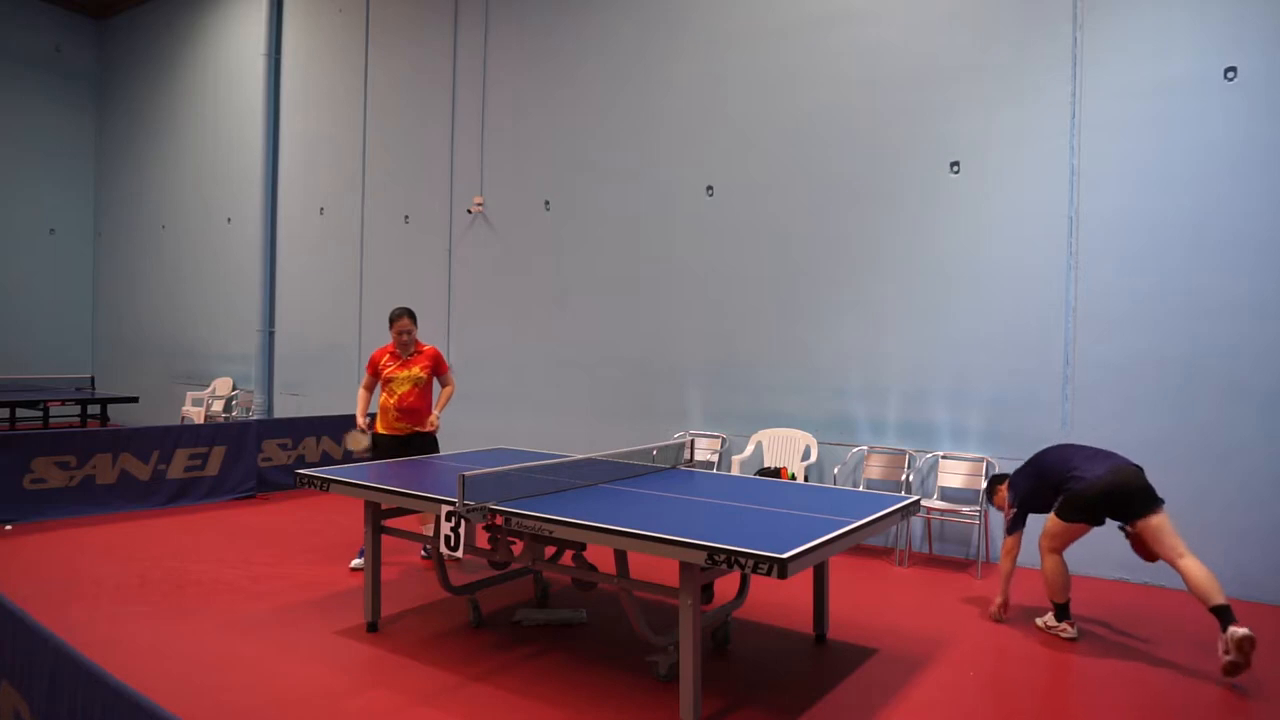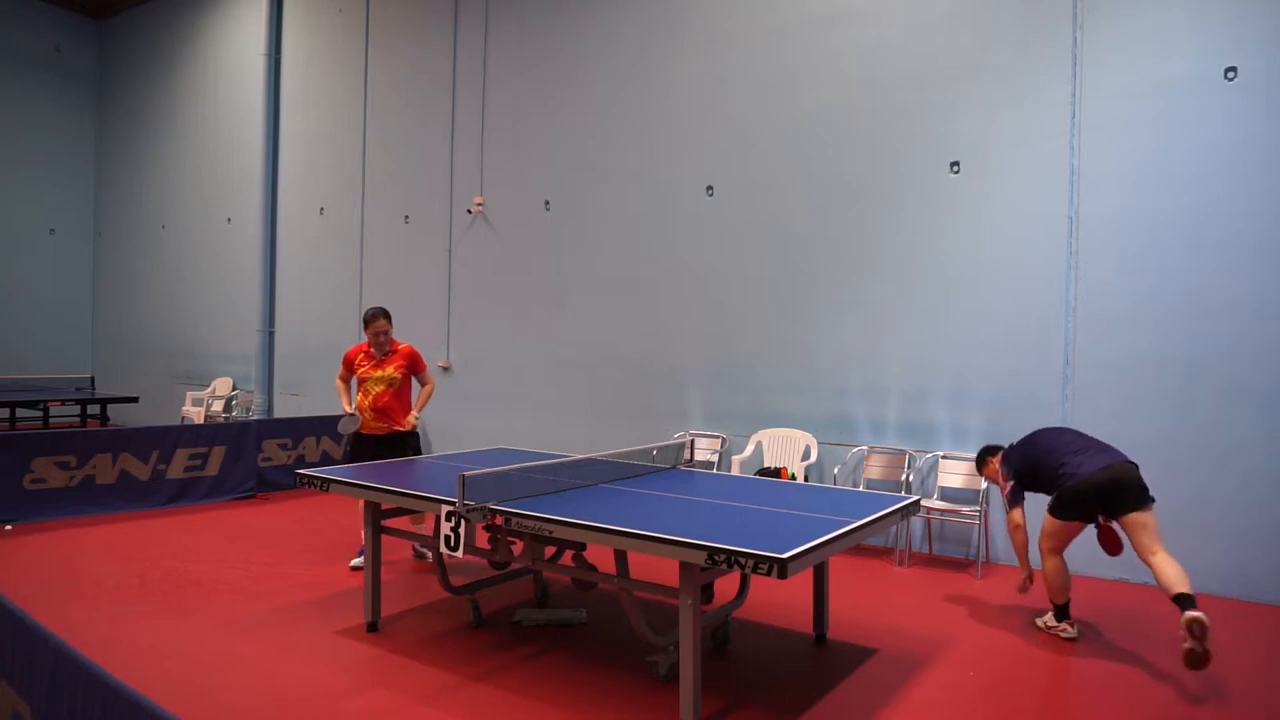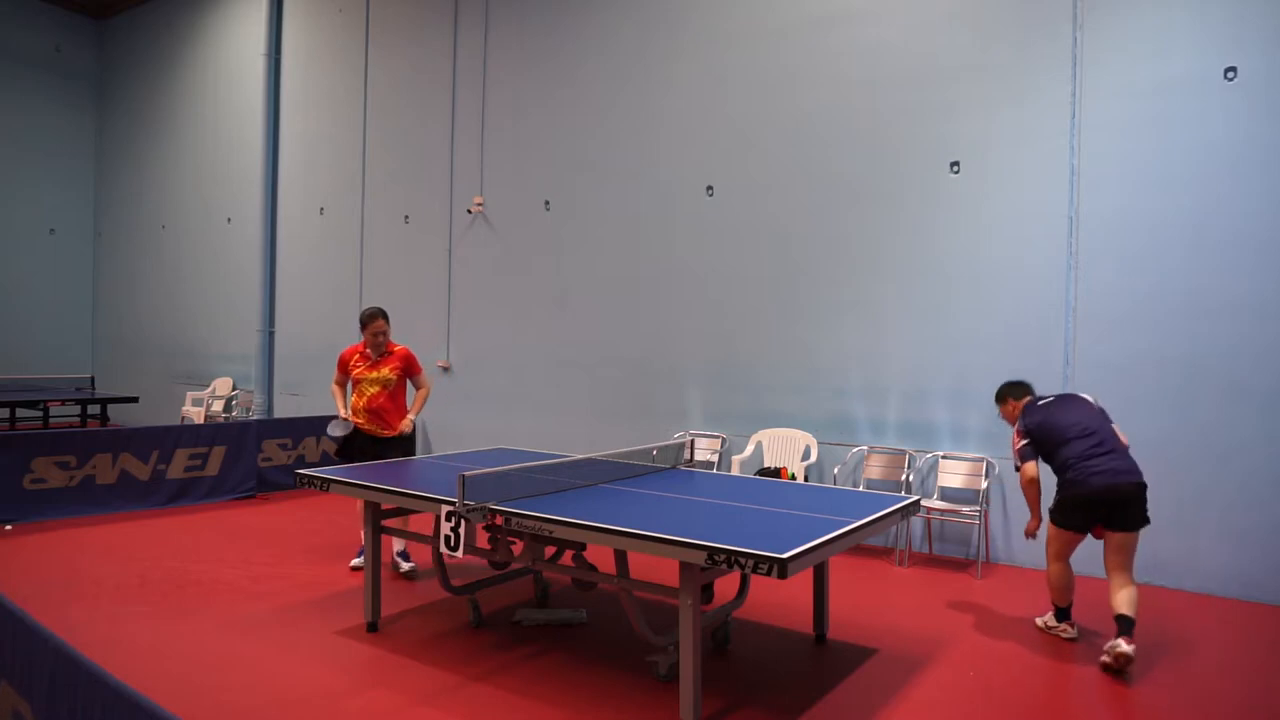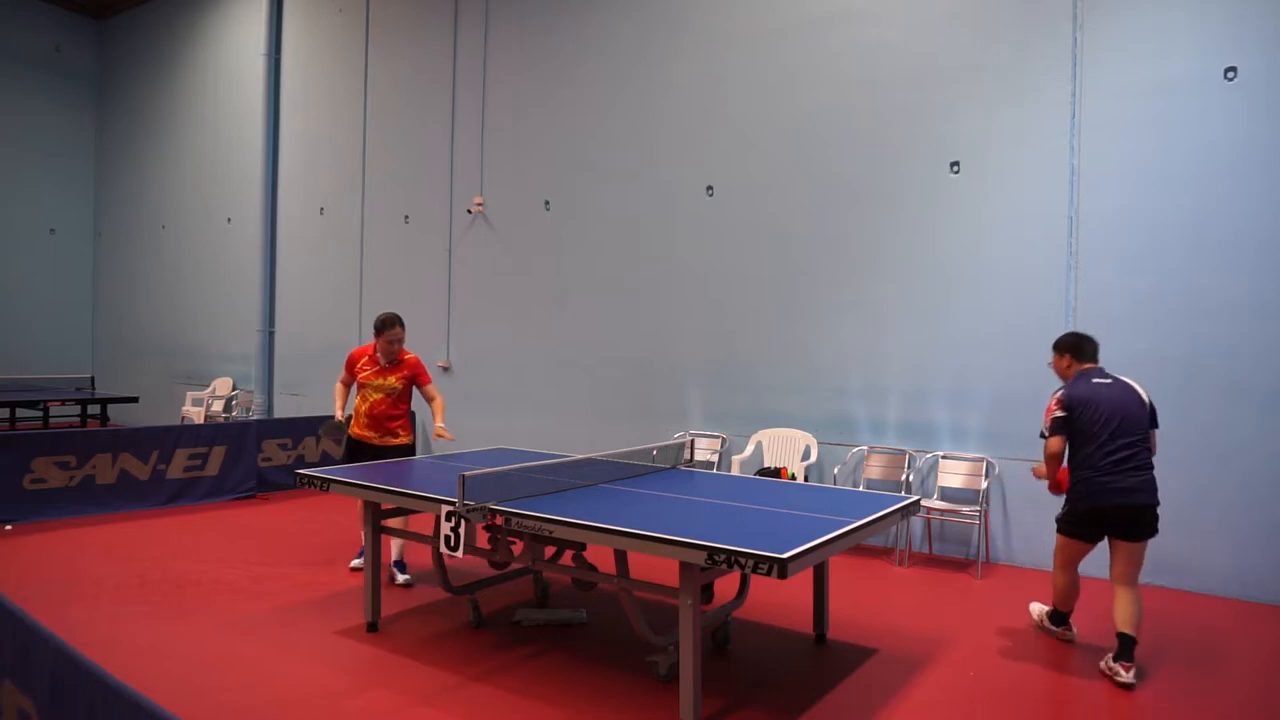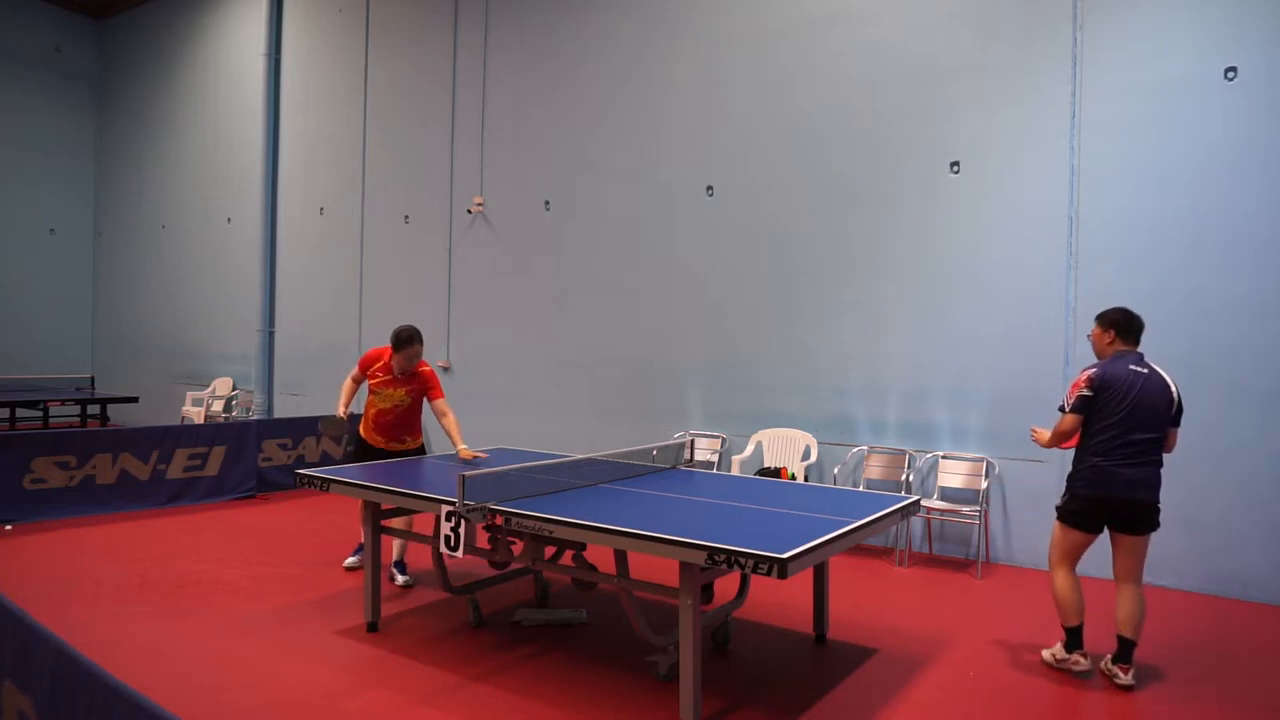
dt=0.3s
person 1, frame 1
left shoulder: (1017, 489)
left elbow: (1010, 548)
left wrist: (1003, 594)
right wrist: (1130, 516)
left hip: (1090, 488)
right hip: (1130, 475)
left knee: (1049, 547)
right knee: (1180, 555)
left ankle: (1061, 620)
right ankle: (1230, 627)
person 1, frame 2
left shoulder: (1009, 465)
right shoulder: (1042, 439)
left elbow: (1017, 523)
left wrist: (1026, 569)
right wrist: (1107, 507)
left hip: (1081, 483)
right hip: (1123, 470)
left knee: (1050, 548)
right knee: (1156, 553)
left ankle: (1062, 620)
right ankle: (1190, 611)
person 1, frame 3
left shoulder: (1024, 425)
right shoulder: (1081, 399)
left elbow: (1030, 475)
right elbow: (1123, 443)
left wrist: (1035, 517)
left hip: (1080, 488)
right hip: (1129, 482)
left knee: (1057, 556)
right knee: (1120, 574)
left ankle: (1063, 621)
right ankle: (1124, 638)
person 1, frame 4
left shoulder: (1066, 396)
right shoulder: (1135, 390)
left elbow: (1054, 449)
right elbow: (1151, 445)
left wrist: (1049, 473)
left hip: (1091, 496)
right hip: (1141, 496)
left knee: (1065, 564)
right knee: (1125, 583)
left ankle: (1059, 622)
right ankle: (1124, 661)
person 1, frame 5
left shoulder: (1096, 375)
right shoulder: (1165, 383)
left elbow: (1068, 427)
right elbow: (1169, 442)
left wrist: (1049, 439)
left hip: (1091, 486)
right hip: (1142, 492)
left knee: (1061, 565)
right knee: (1129, 580)
left ankle: (1073, 649)
right ankle: (1122, 664)
person 2, frame 1
left shoulder: (432, 355)
right shoulder: (380, 357)
left elbow: (449, 385)
right elbow: (366, 388)
left wrist: (436, 413)
right wrist: (361, 414)
left hip: (421, 433)
right hip: (387, 433)
left ankle: (430, 545)
right ankle: (368, 548)
person 2, frame 2
left shoulder: (407, 353)
right shoulder: (354, 355)
left elbow: (428, 383)
right elbow: (342, 379)
left wrist: (415, 413)
right wrist: (347, 404)
left hip: (401, 432)
right hip: (366, 433)
left ankle: (421, 543)
right ankle: (367, 547)
person 2, frame 3
left shoulder: (403, 355)
right shoulder: (349, 356)
left elbow: (423, 387)
right elbow: (338, 384)
left wrist: (411, 416)
right wrist: (342, 408)
left hip: (396, 435)
right hip: (361, 433)
left ankle: (399, 552)
right ankle: (366, 548)
person 2, frame 4
left shoulder: (412, 363)
right shoulder: (357, 357)
left elbow: (435, 397)
right elbow: (343, 383)
left wrist: (439, 424)
right wrist: (339, 409)
left hip: (397, 442)
right hip: (361, 438)
left ankle: (397, 562)
right ankle: (366, 548)
person 2, frame 5
left shoulder: (426, 375)
right shoulder: (374, 358)
left elbow: (444, 414)
right elbow: (353, 378)
left wrist: (461, 447)
right wrist: (342, 406)
left hip: (406, 447)
right hip: (368, 440)
left ankle: (398, 564)
right ankle: (364, 546)
